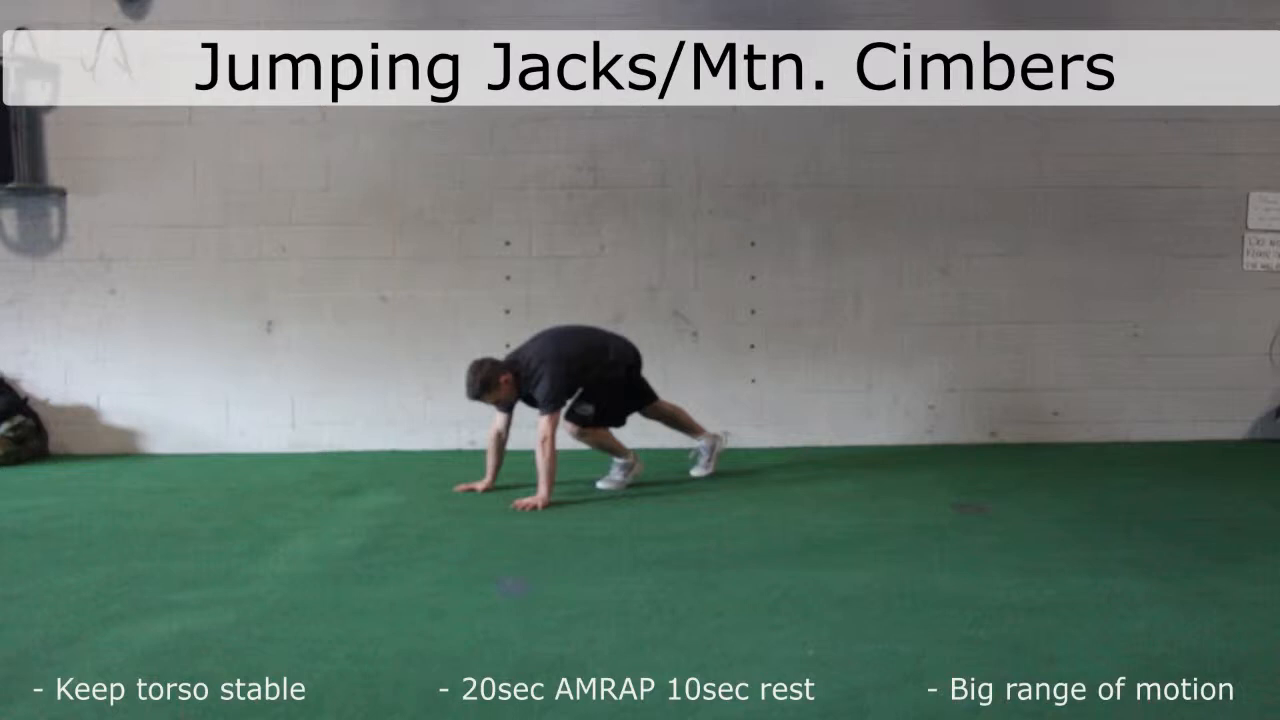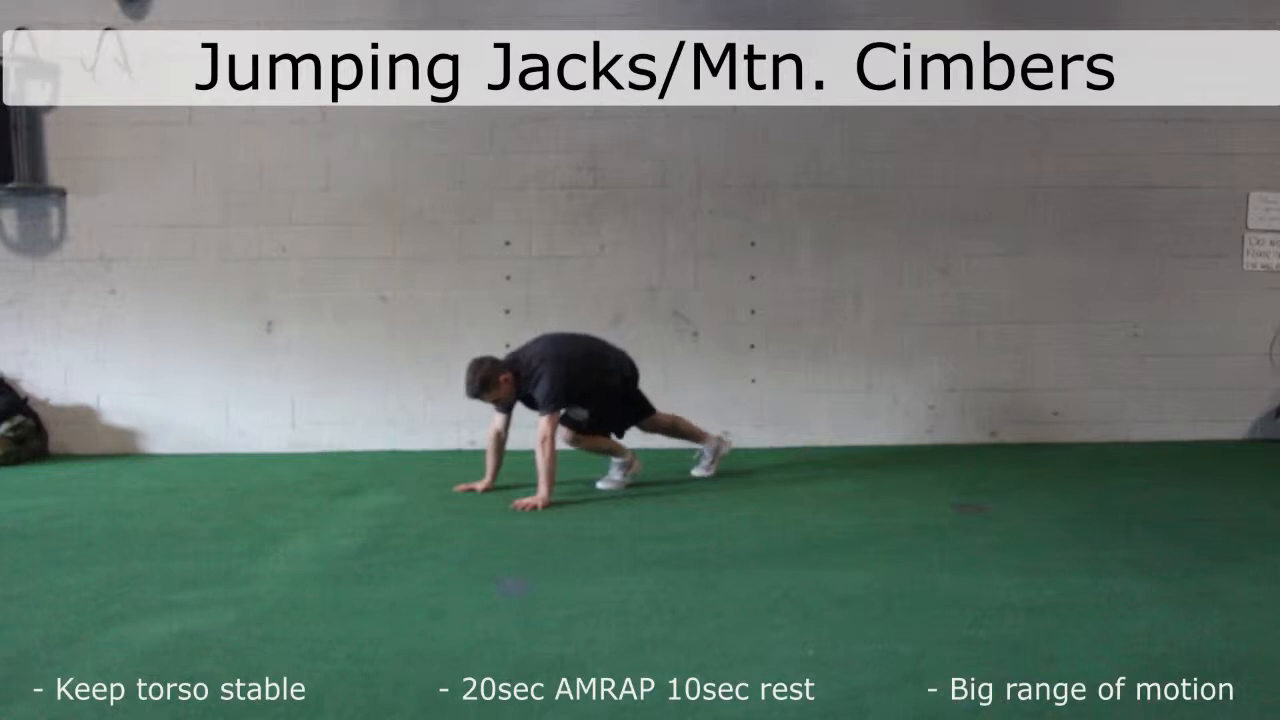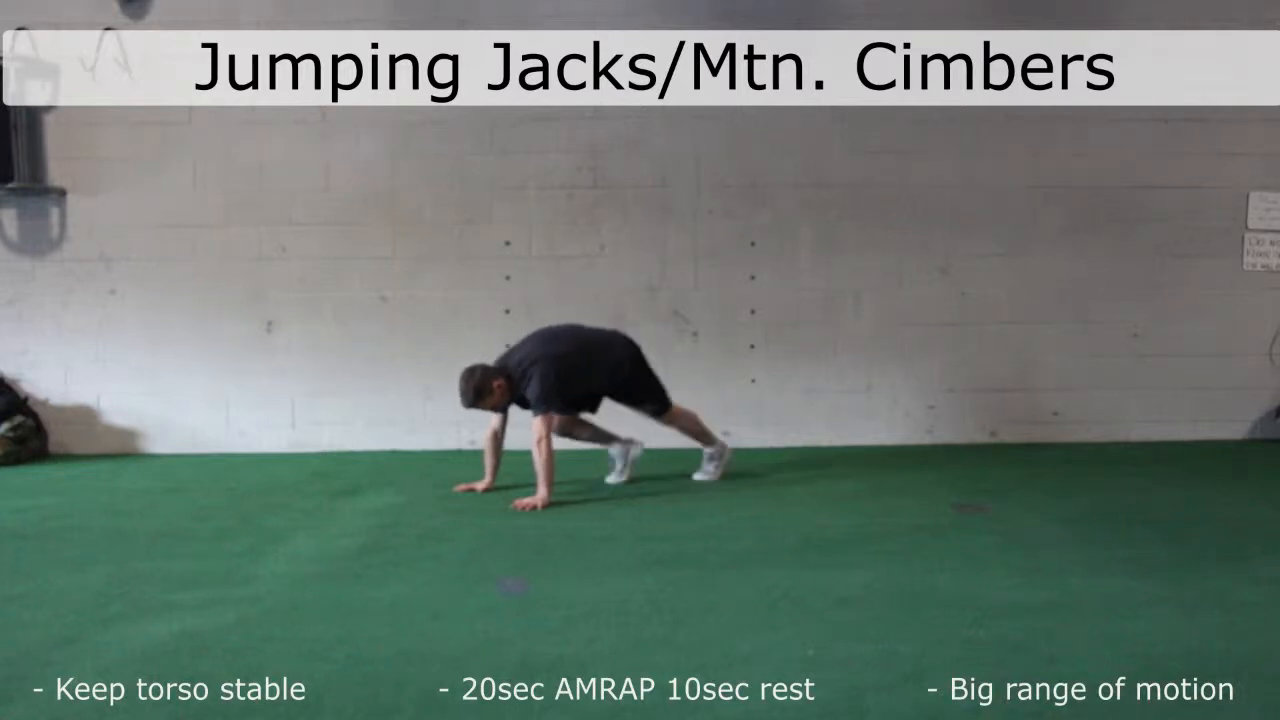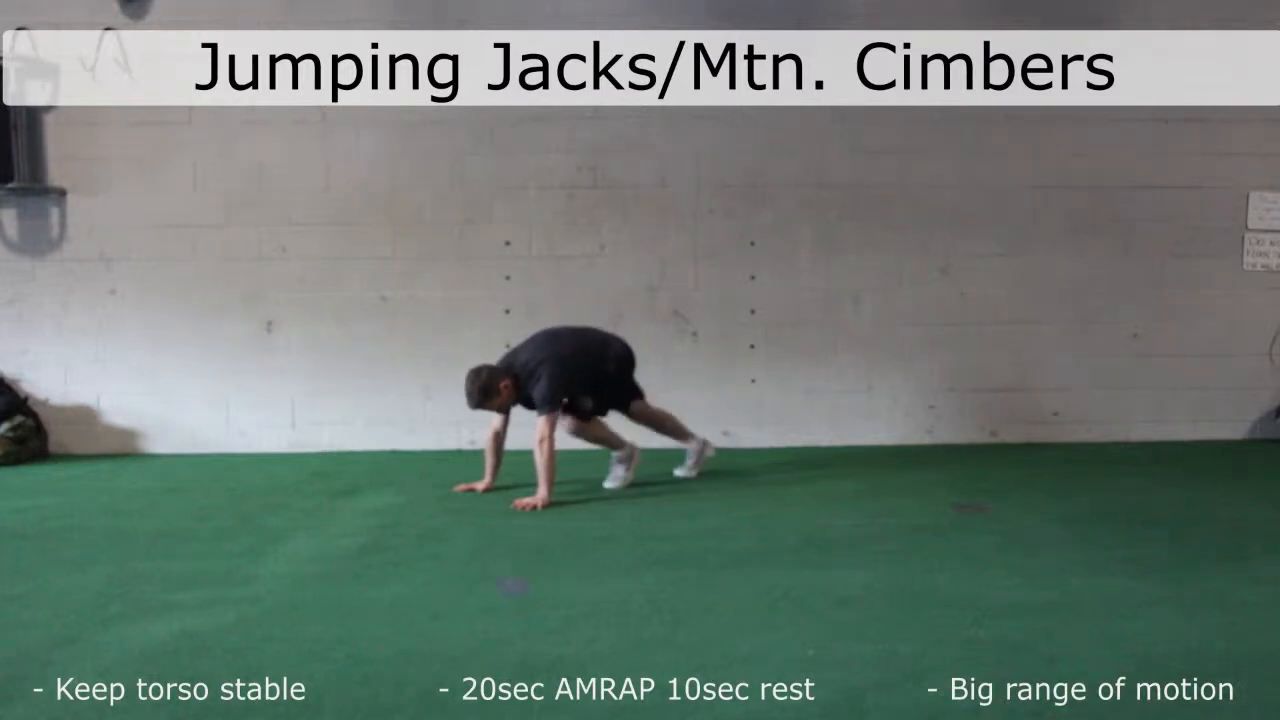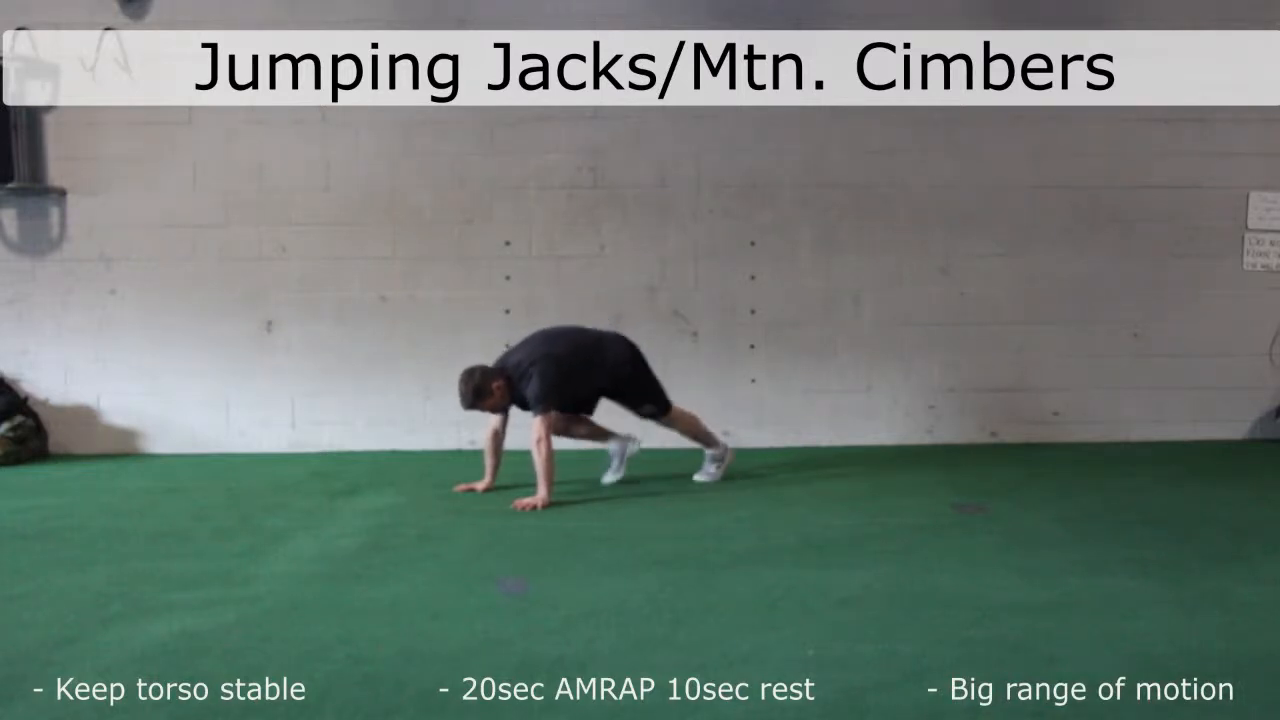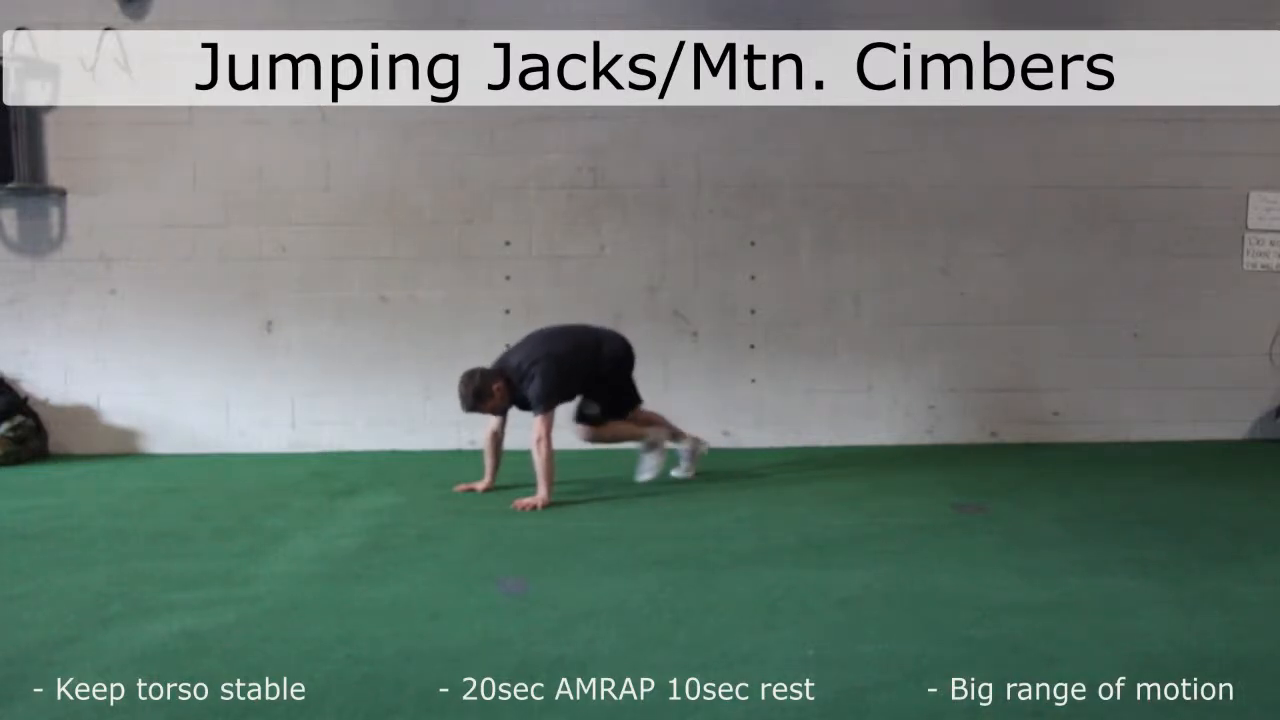
dt=0.4s
person 1, frame 1
left shoulder: (546, 374)
right shoulder: (506, 372)
left elbow: (545, 437)
right elbow: (499, 430)
left wrist: (543, 495)
right wrist: (488, 480)
left hip: (619, 361)
right hip: (602, 364)
left knee: (576, 425)
right knee: (651, 409)
left ankle: (626, 462)
right ankle: (708, 442)
person 1, frame 2
left shoulder: (546, 375)
right shoulder: (506, 374)
left elbow: (545, 438)
right elbow: (498, 431)
left wrist: (543, 495)
right wrist: (488, 480)
left hip: (617, 374)
right hip: (597, 375)
left knee: (570, 432)
right knee: (649, 422)
left ankle: (624, 460)
right ankle: (712, 444)
person 1, frame 3
left shoulder: (537, 377)
right shoulder: (500, 373)
left elbow: (540, 438)
right elbow: (496, 430)
left wrist: (543, 494)
right wrist: (488, 479)
left hip: (618, 357)
right hip: (590, 367)
left knee: (661, 410)
right knee: (560, 422)
left ankle: (716, 450)
right ankle: (621, 448)
person 1, frame 4
left shoulder: (544, 378)
right shoulder: (501, 375)
left elbow: (543, 438)
right elbow: (497, 431)
left wrist: (543, 494)
right wrist: (488, 480)
left hip: (614, 358)
right hip: (594, 359)
left knee: (571, 421)
right knee: (637, 410)
left ankle: (623, 452)
right ankle: (695, 445)
person 1, frame 5
left shoulder: (537, 378)
right shoulder: (500, 375)
left elbow: (540, 439)
right elbow: (496, 431)
left wrist: (544, 495)
right wrist: (488, 480)
left hip: (617, 359)
right hip: (588, 365)
left knee: (661, 413)
right knee: (554, 423)
left ankle: (717, 451)
right ankle: (617, 443)
person 1, frame 6
left shoulder: (538, 377)
right shoulder: (498, 376)
left elbow: (541, 438)
right elbow: (495, 432)
left wrist: (543, 495)
right wrist: (488, 480)
left hip: (612, 355)
right hip: (597, 359)
left knee: (587, 430)
right knee: (629, 416)
left ankle: (651, 440)
right ankle: (688, 443)
